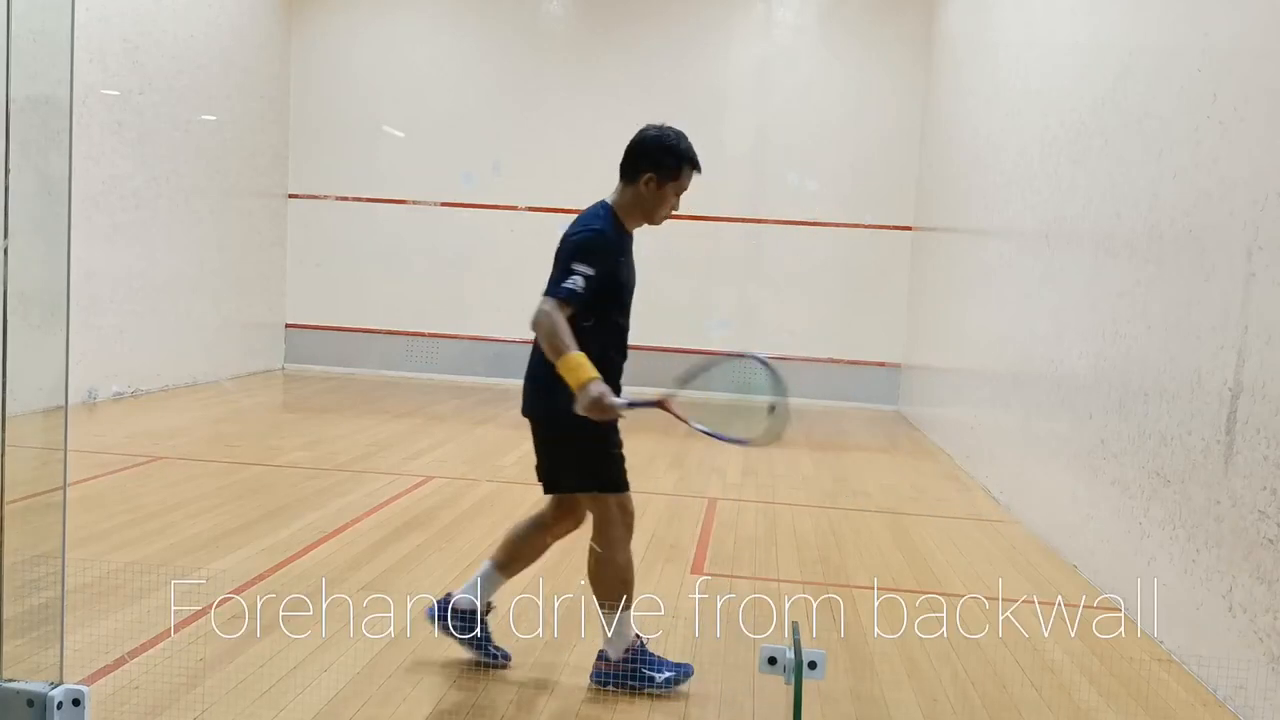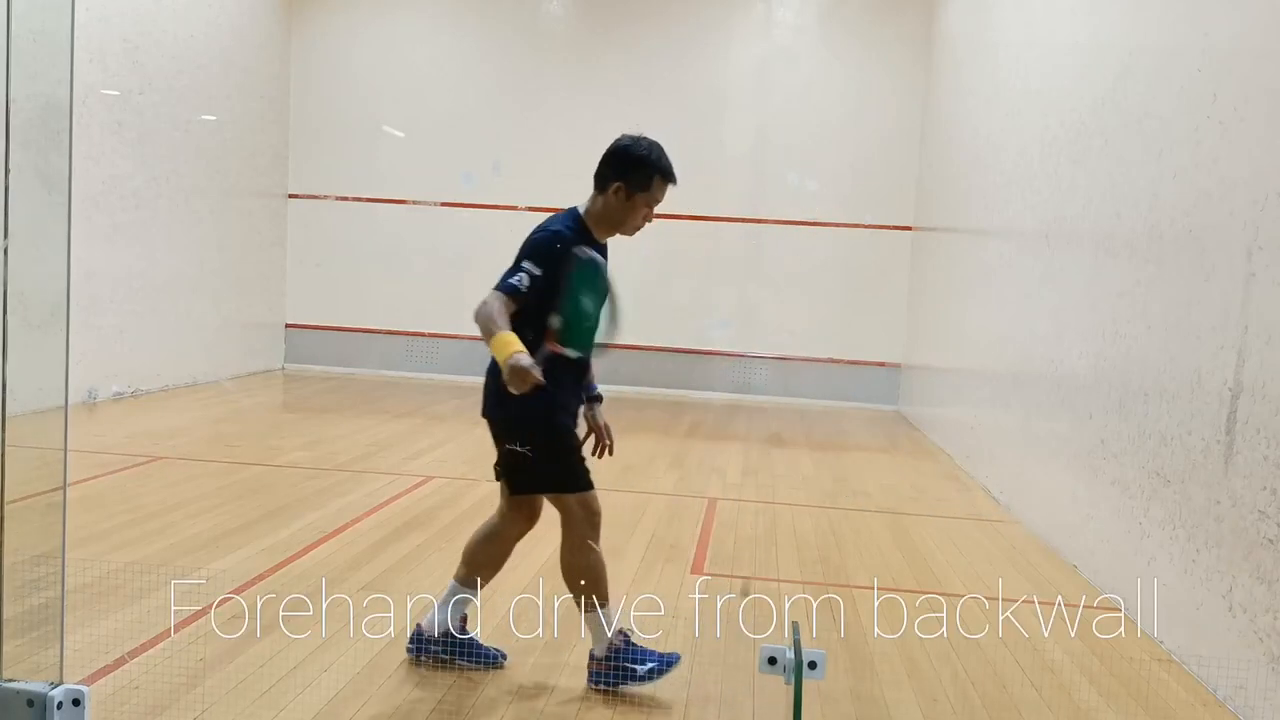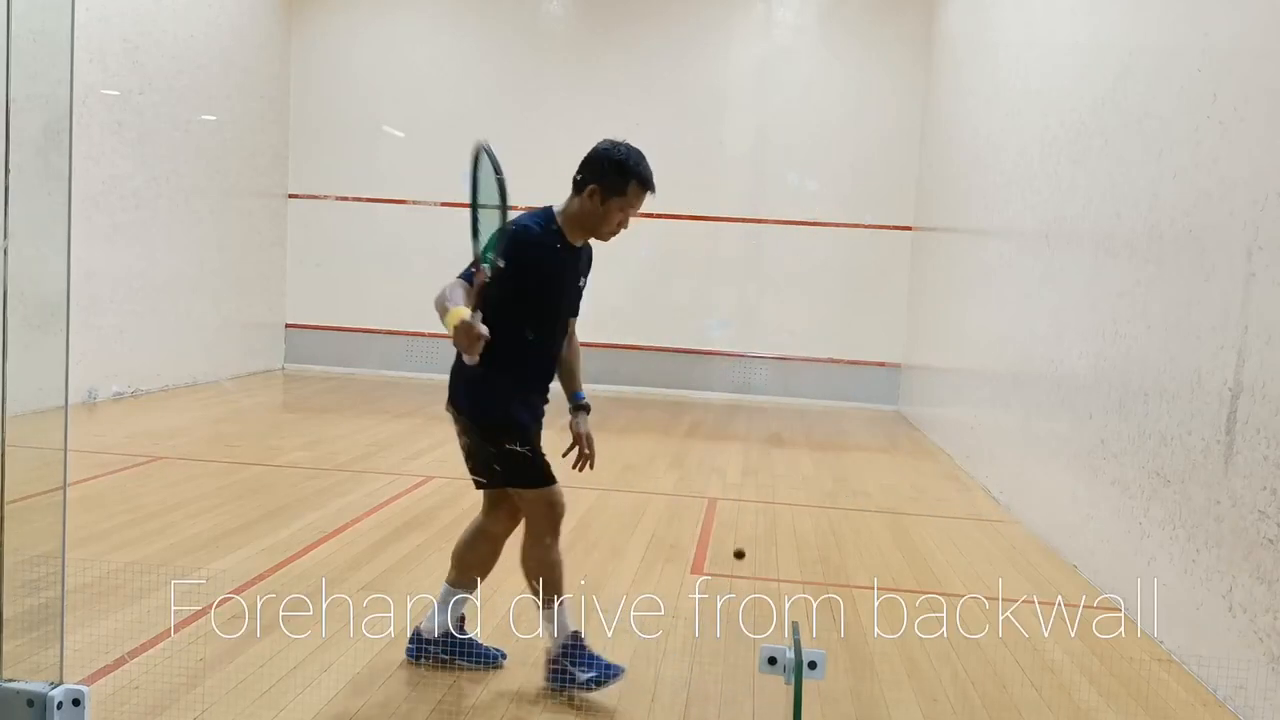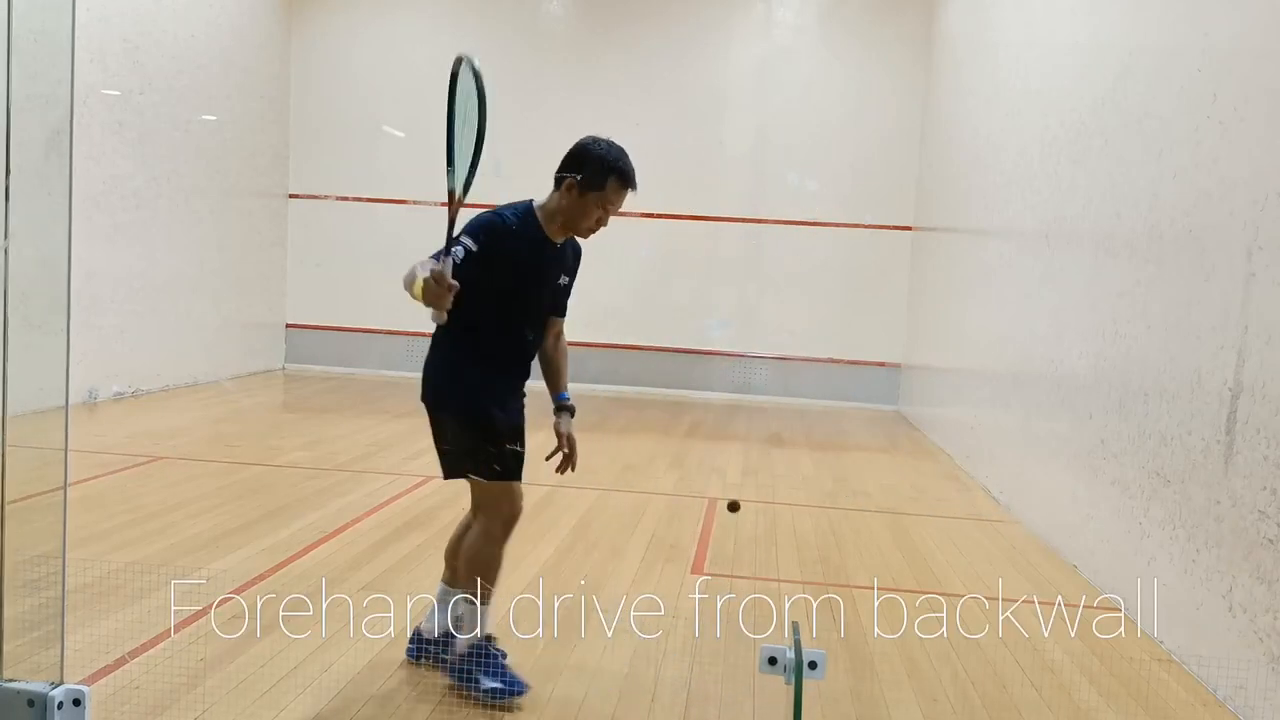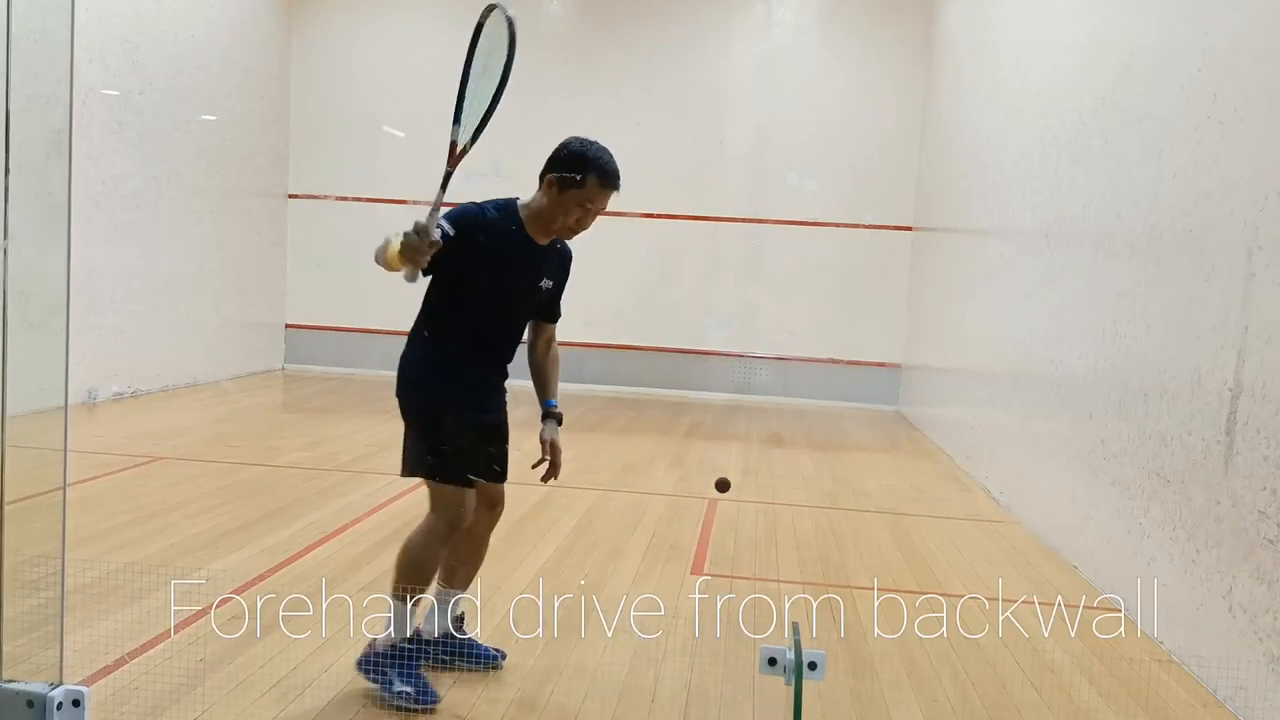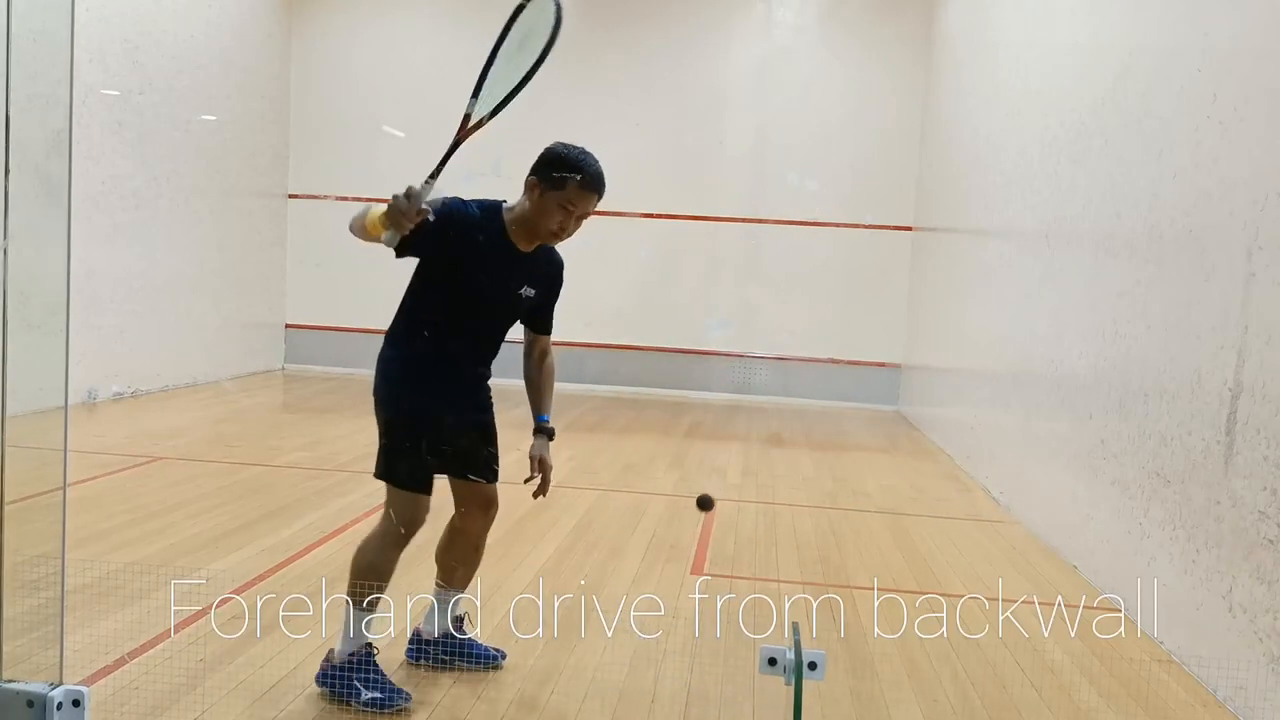
dt=0.2s
person 1, frame 1
left shoulder: (602, 227)
right shoulder: (599, 237)
right elbow: (547, 317)
right wrist: (586, 382)
left hip: (562, 400)
right hip: (569, 404)
left knee: (565, 512)
right knee: (615, 518)
left ankle: (464, 607)
right ankle: (619, 654)
person 1, frame 2
left shoulder: (593, 244)
right shoulder: (557, 241)
right elbow: (491, 306)
left wrist: (591, 399)
right wrist: (510, 354)
left hip: (546, 404)
right hip: (527, 404)
left knee: (517, 514)
right knee: (582, 515)
left ankle: (439, 628)
right ankle: (609, 652)
person 1, frame 3
left shoulder: (580, 253)
right shoulder: (525, 236)
right elbow: (454, 290)
left wrist: (578, 407)
right wrist: (461, 322)
left hip: (520, 402)
right hip: (487, 398)
left knee: (502, 512)
right knee: (546, 509)
left ankle: (437, 631)
right ankle: (565, 650)
person 1, frame 4
left shoulder: (569, 253)
right shoulder: (499, 228)
right elbow: (424, 270)
left wrist: (562, 407)
right wrist: (429, 284)
left hip: (502, 394)
right hip: (460, 389)
left knee: (490, 509)
right knee: (502, 506)
left ankle: (437, 631)
right ankle: (472, 647)
person 1, frame 5
left shoulder: (558, 258)
right shoulder: (477, 223)
left elbow: (542, 339)
right elbow: (387, 252)
left wrist: (551, 415)
right wrist: (405, 251)
left hip: (486, 393)
right hip: (433, 386)
left knee: (488, 506)
right knee: (452, 511)
left ankle: (439, 630)
right ankle: (390, 647)
person 1, frame 6
left shoulder: (548, 267)
right shoulder: (459, 220)
left elbow: (538, 351)
right elbow: (360, 226)
left wrist: (542, 430)
right wrist: (388, 219)
left hip: (469, 394)
right hip: (409, 387)
left knee: (480, 505)
right knee: (405, 516)
left ankle: (436, 631)
right ankle: (347, 656)
